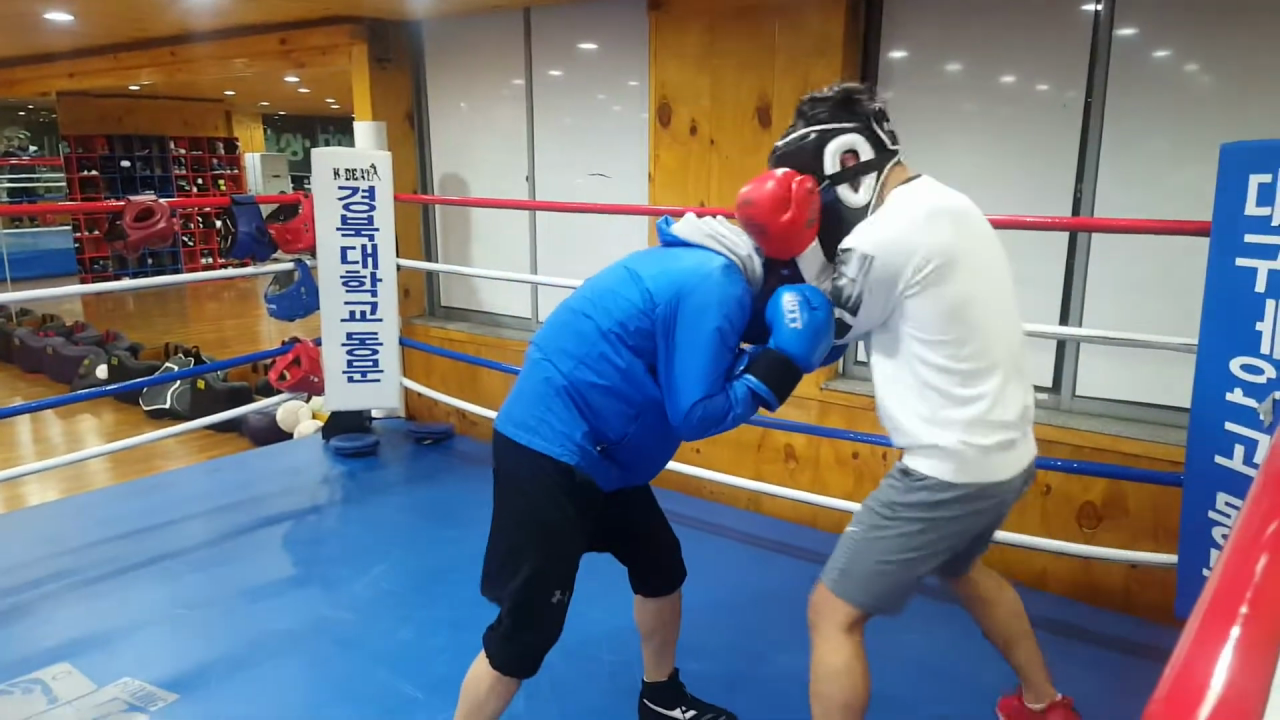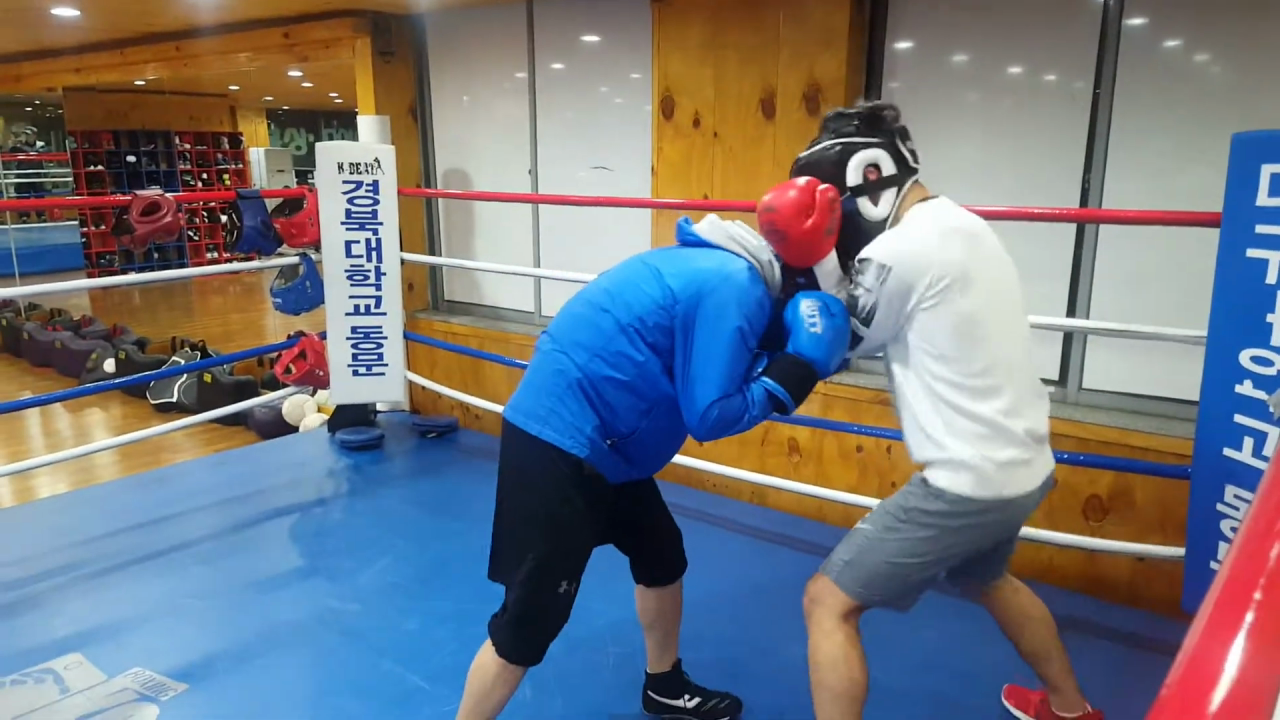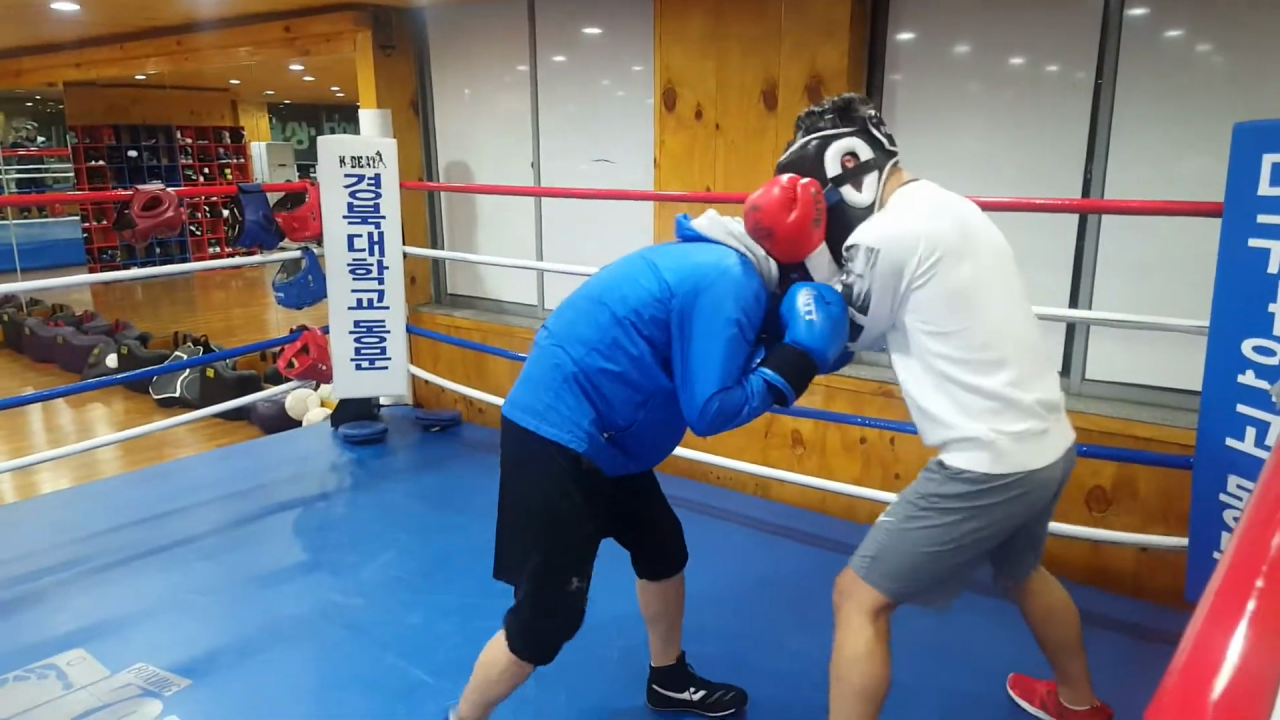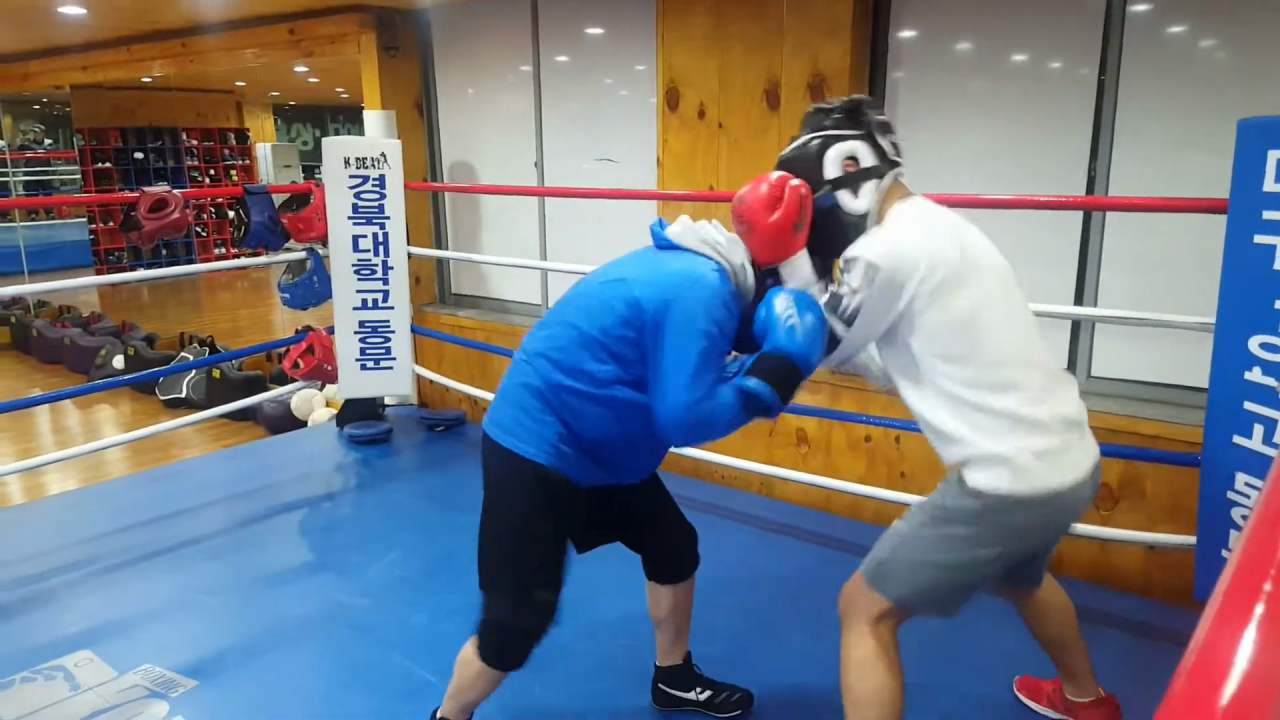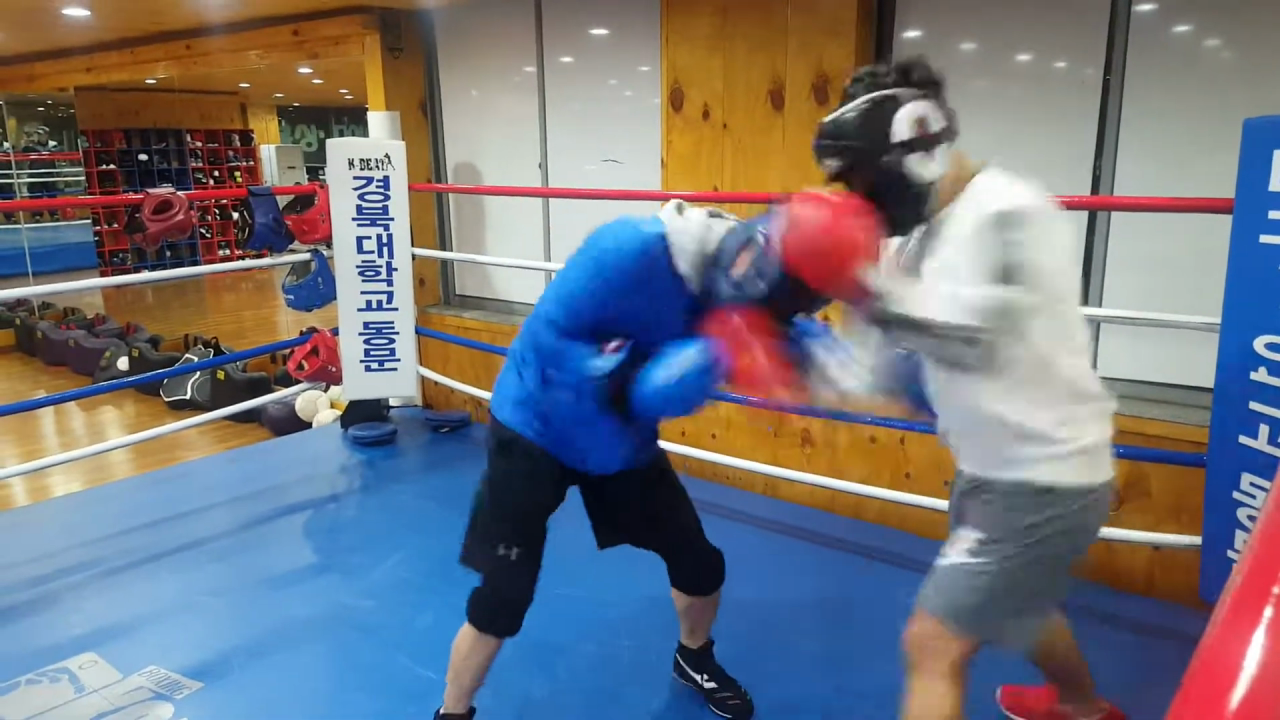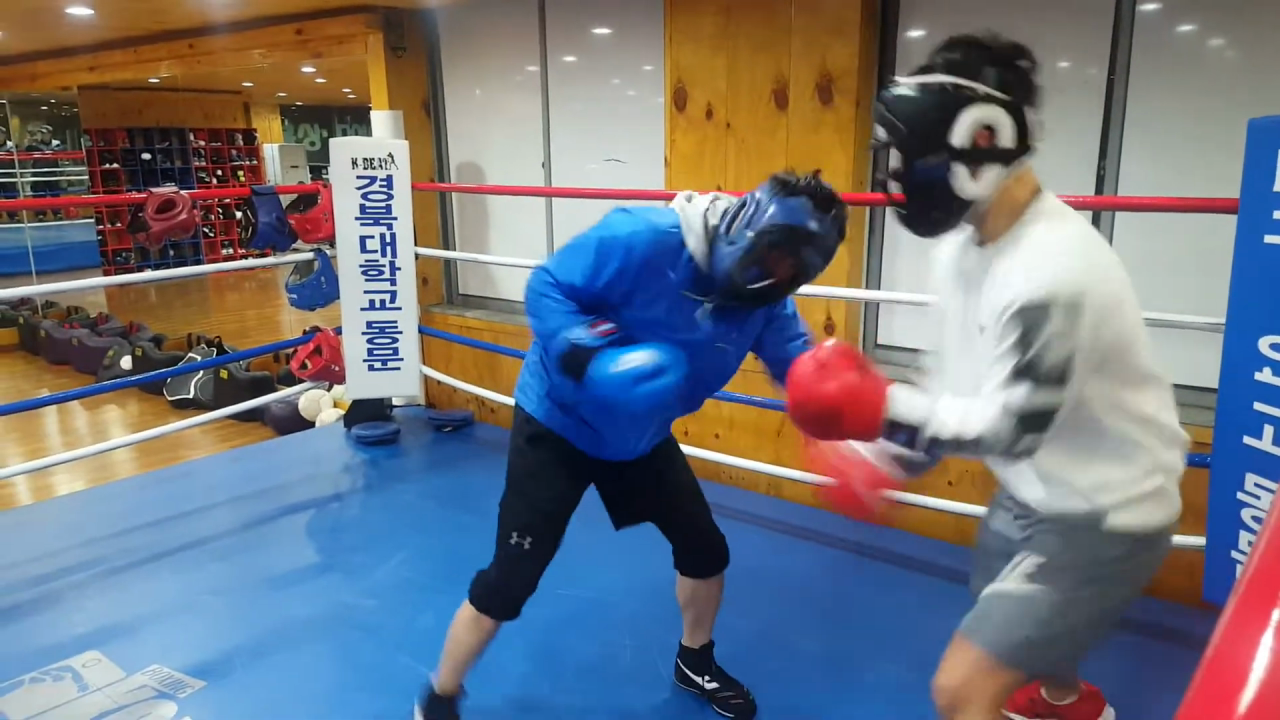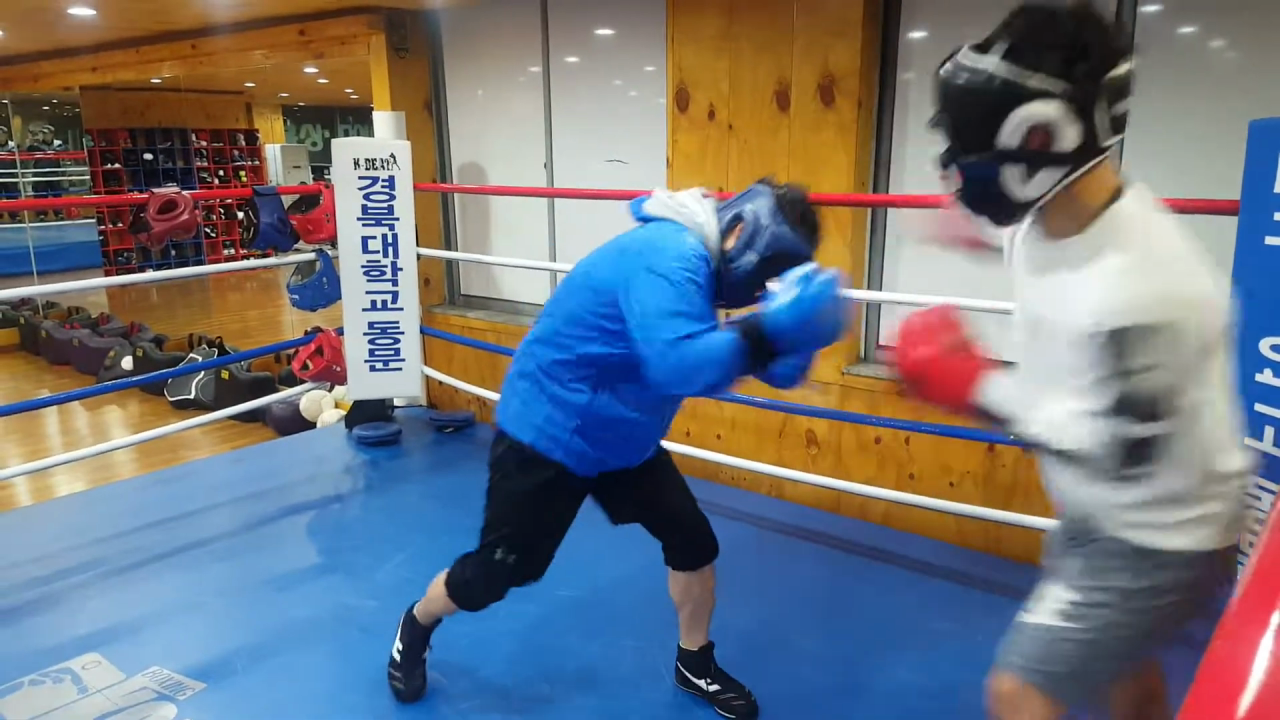
dt=0.2s
person 1, frame 1
left shoulder: (883, 240)
right shoulder: (950, 207)
right wrist: (807, 245)
left hip: (949, 469)
right hip: (1004, 453)
left knee: (832, 613)
right knee: (960, 569)
person 1, frame 2
left shoulder: (895, 253)
right shoulder: (964, 227)
left elbow: (844, 342)
left hip: (967, 483)
right hip: (1023, 467)
left knee: (830, 602)
right knee: (985, 580)
person 1, frame 3
left shoulder: (885, 236)
right shoulder: (948, 207)
left elbow: (847, 336)
left hip: (990, 464)
right hip: (1047, 445)
left knee: (861, 598)
right knee: (1018, 572)
person 1, frame 4
left shoulder: (890, 251)
right shoulder: (938, 229)
left elbow: (828, 347)
left wrist: (787, 257)
left hip: (1014, 481)
right hip: (1064, 463)
left knee: (864, 612)
right knee: (1019, 576)
person 1, frame 5
left shoulder: (1008, 211)
right shoulder: (920, 241)
left elbow: (973, 338)
right elbow: (902, 373)
left wrist: (867, 289)
left hip: (1046, 479)
right hip: (994, 471)
left knee: (933, 646)
right knee: (1015, 604)
person 1, frame 6
left shoulder: (1050, 272)
right shoulder: (959, 249)
left elbow: (1014, 429)
right elbow: (956, 380)
left wrist: (885, 406)
right wrist: (886, 454)
left hip: (1107, 515)
right hip: (1045, 493)
right knee: (1009, 614)
person 1, frame 7
left shoulder: (1123, 296)
right shoulder: (1058, 215)
left elbow: (1121, 452)
left wrist: (979, 388)
left hip: (1151, 530)
right hip: (1109, 511)
right knee: (1115, 647)
person 2, frame 1
left shoulder: (700, 267)
right shoulder: (716, 286)
left elbow: (692, 379)
right elbow: (694, 413)
left wrist: (774, 357)
right wrist: (783, 364)
left hip: (594, 451)
right hip: (548, 451)
left knee: (660, 564)
right knee: (527, 626)
person 2, frame 2
left shoulder: (714, 265)
right shoulder: (735, 287)
left elbow: (700, 382)
right elbow: (710, 415)
left wrist: (785, 359)
right wrist: (798, 370)
left hip: (599, 443)
right hip: (558, 443)
left knee: (662, 555)
right knee: (532, 616)
person 2, frame 3
left shoulder: (710, 260)
right shoulder: (729, 281)
left elbow: (695, 376)
right elbow: (711, 410)
left wrist: (778, 352)
right wrist: (795, 362)
left hip: (600, 434)
right hip: (557, 437)
left knee: (663, 548)
right knee: (548, 614)
person 2, frame 4
left shoulder: (694, 271)
right shoulder: (700, 288)
left elbow: (675, 395)
right elbow: (681, 420)
left wrist: (762, 373)
right wrist: (775, 372)
right hip: (536, 450)
left knee: (675, 548)
right knee: (519, 622)
person 2, frame 5
left shoulder: (751, 314)
right shoulder: (634, 250)
left elbow: (806, 370)
right elbow: (547, 339)
right wrist: (629, 385)
left hip: (623, 444)
right hip: (535, 430)
left knee: (699, 562)
right knee: (502, 592)
left ankle: (694, 661)
person 2, frame 6
left shoulder: (762, 295)
right shoulder: (649, 238)
left elbow: (798, 366)
right elbow: (547, 290)
right wrist: (588, 358)
left hip: (640, 434)
right hip: (562, 421)
left knee: (705, 547)
right knee: (512, 577)
left ankle: (695, 662)
person 2, frame 7
left shoulder: (691, 256)
right shoulder: (671, 253)
left elbow: (685, 355)
right elbow: (676, 366)
left wrist: (764, 350)
right wrist: (770, 332)
left hip: (620, 435)
right hip: (548, 432)
left knee: (694, 540)
right knee: (493, 573)
left ankle: (696, 664)
right ankle: (415, 631)
